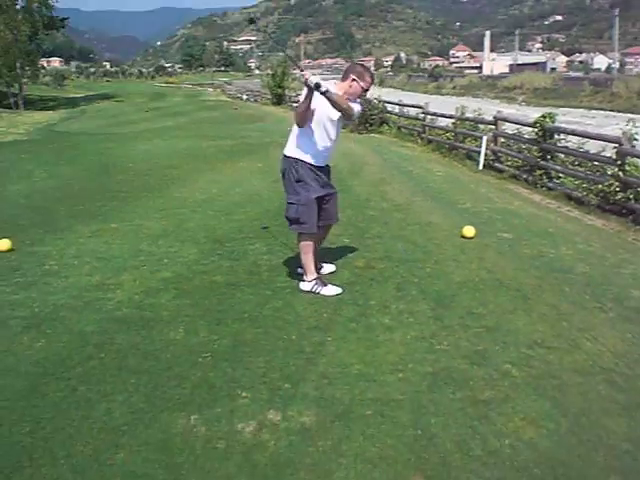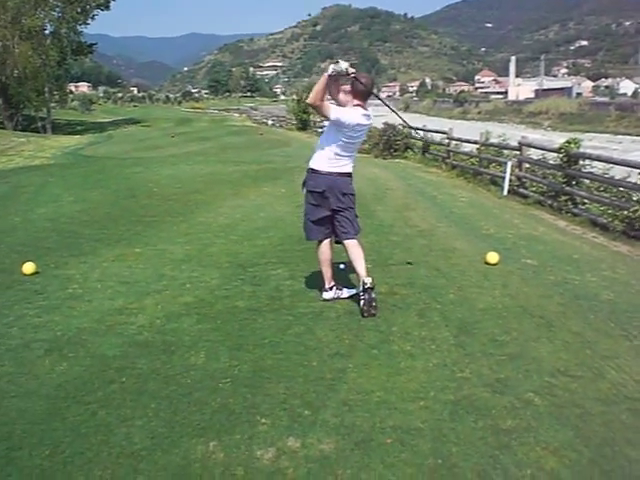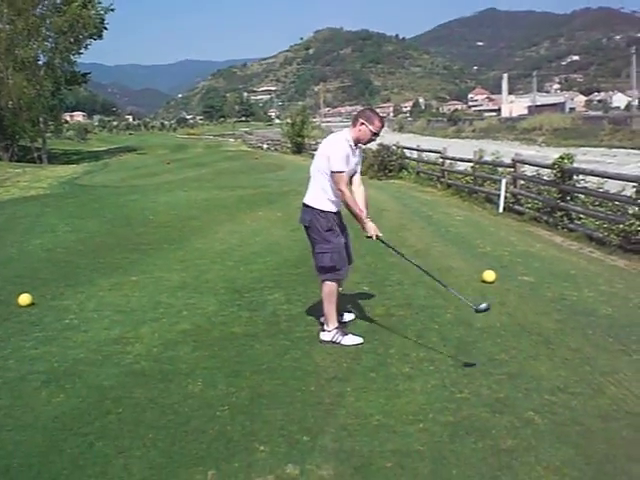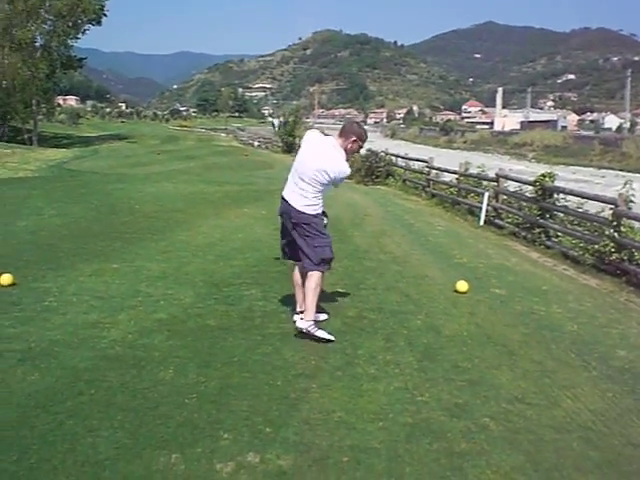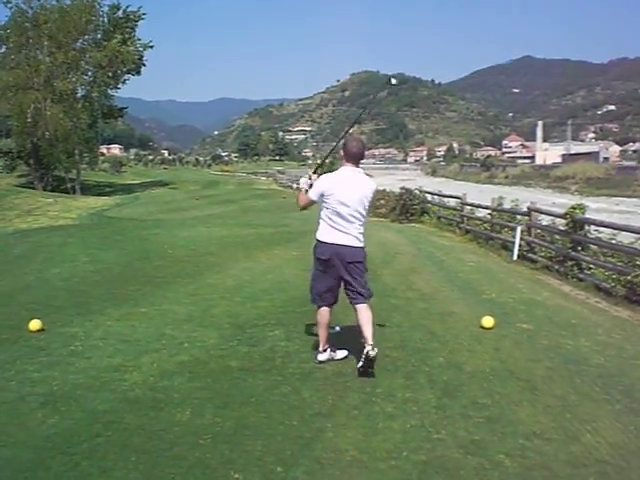
dt=1s
person 1, frame 1
left shoulder: (353, 106)
right shoulder: (312, 91)
left elbow: (344, 110)
right elbow: (300, 121)
left wrist: (324, 91)
right wrist: (310, 91)
left hip: (320, 167)
right hip: (298, 163)
left knee: (326, 220)
right knee: (307, 221)
left ankle: (310, 263)
right ankle: (310, 279)
person 1, frame 2
left shoulder: (348, 116)
right shoulder: (365, 116)
left elbow: (313, 101)
right elbow: (337, 96)
left wrist: (331, 73)
right wrist: (337, 75)
left hip: (319, 178)
right hip: (343, 181)
left knee: (323, 236)
right knee: (349, 236)
left ankle: (329, 287)
right ankle: (365, 282)
person 1, frame 3
left shoulder: (354, 148)
right shoulder: (339, 146)
left elbow: (357, 186)
right elbow: (342, 190)
left wrist: (364, 217)
right wrist: (364, 222)
left hip: (328, 211)
right hip: (319, 212)
left knee: (339, 265)
right knee: (332, 270)
left ankle: (331, 313)
right ankle: (330, 328)
person 1, frame 4
left shoulder: (313, 136)
right shoulder: (342, 168)
left hip: (288, 204)
right hip: (307, 214)
left knee: (302, 260)
right knee: (317, 264)
left ankle: (301, 310)
right ankle: (308, 320)
person 1, frame 5
left shoulder: (328, 182)
right shoulder: (369, 184)
left elbow: (302, 204)
left wrist: (304, 187)
left hip: (326, 247)
right hip: (354, 249)
left knee: (324, 301)
right knee: (361, 299)
left ankle: (324, 349)
right ankle: (369, 345)
